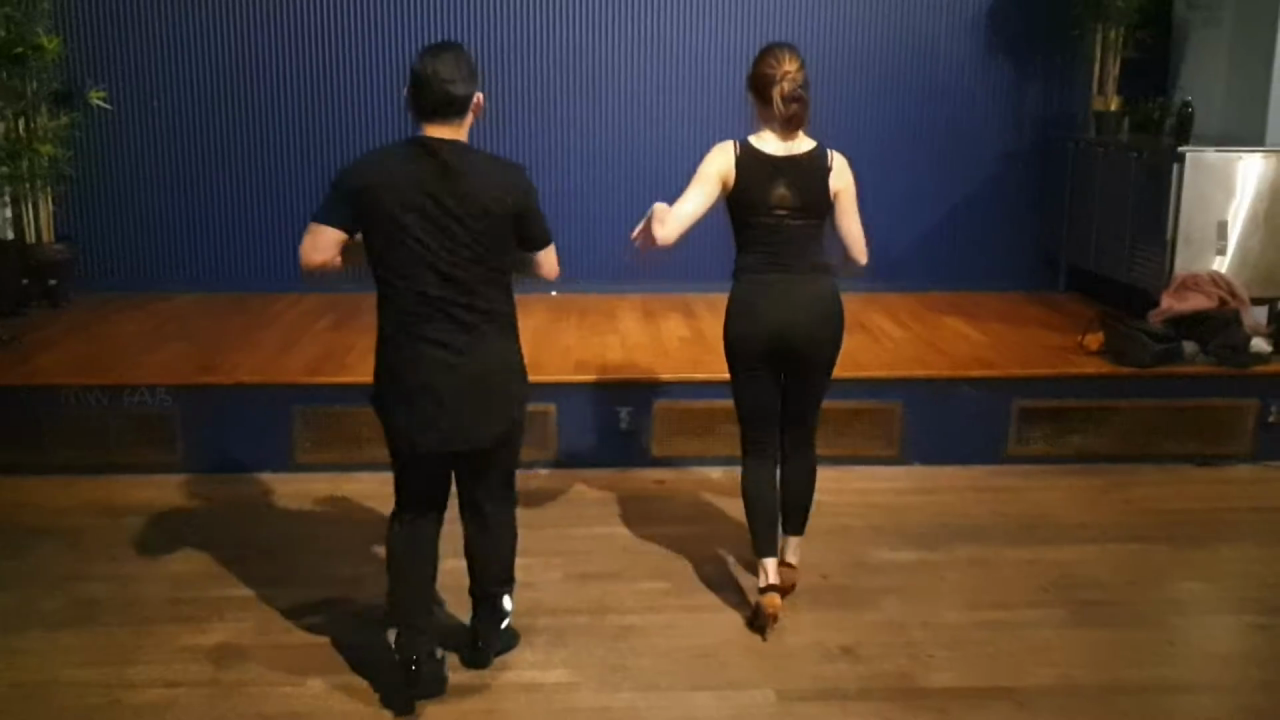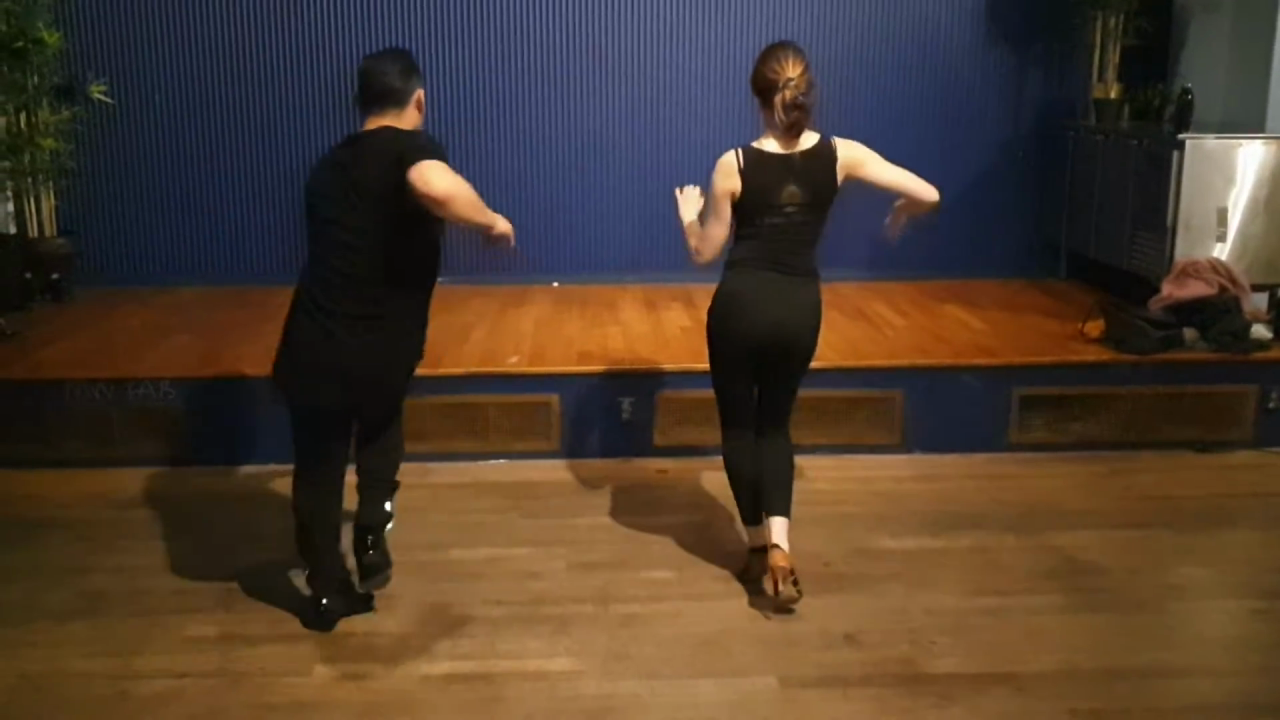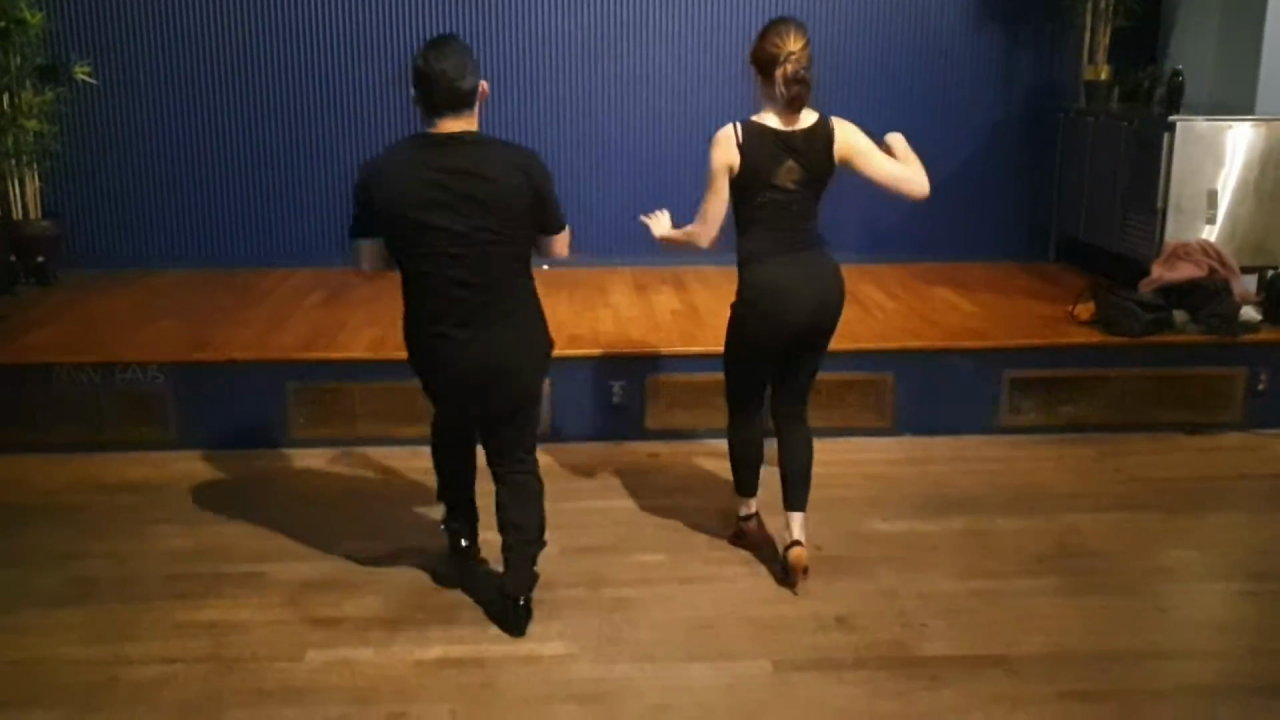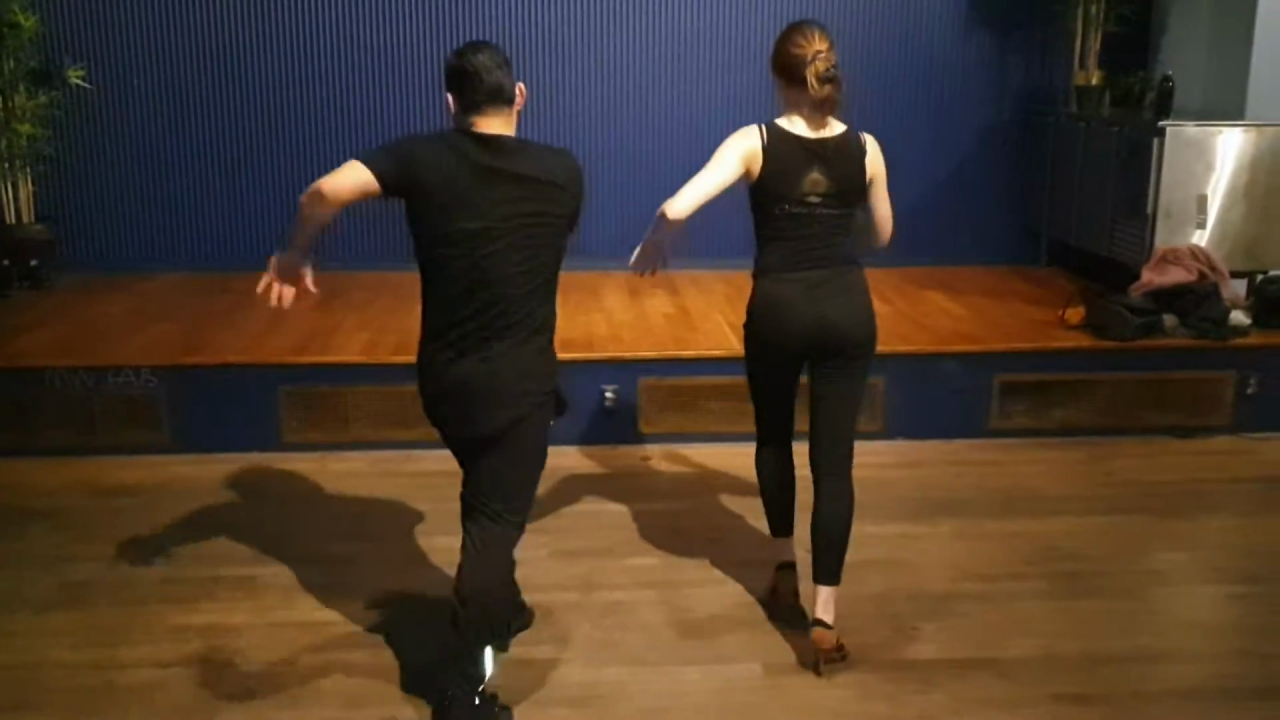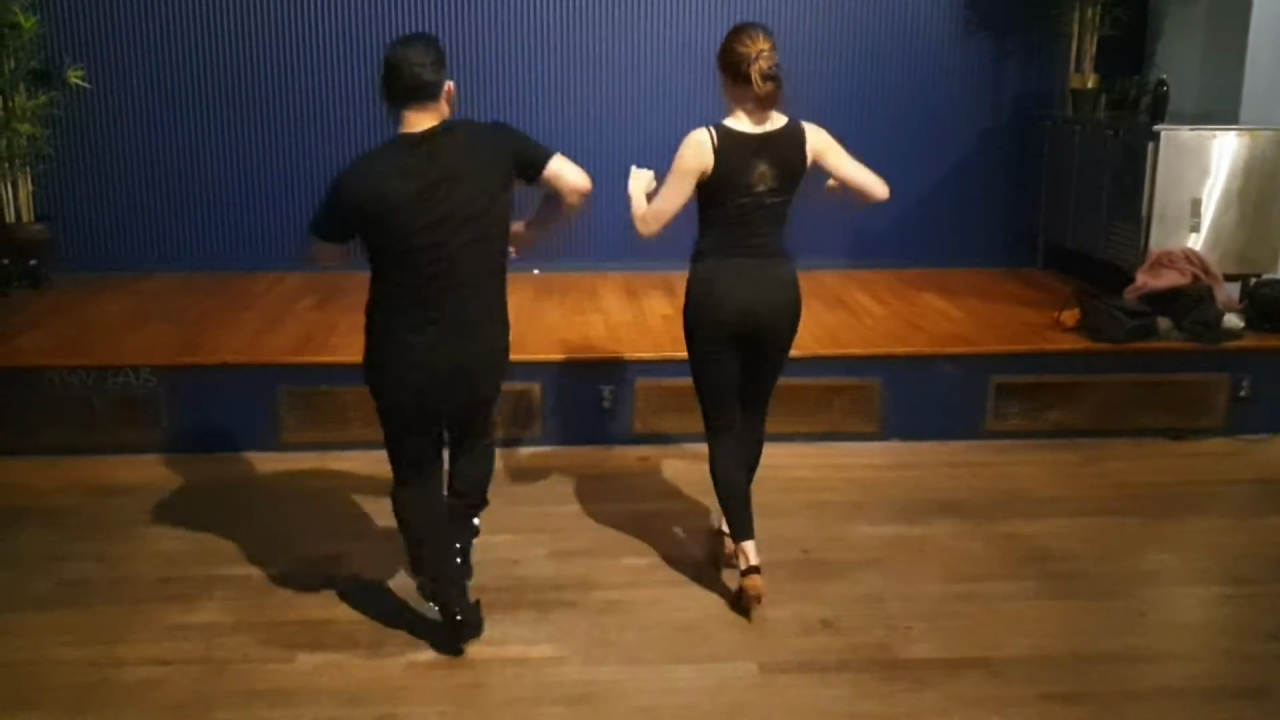
dt=1s
person 1, frame 1
left shoulder: (367, 174)
right shoulder: (507, 181)
left elbow: (315, 256)
right elbow: (546, 268)
left hip: (406, 379)
right hip: (489, 379)
left knee: (415, 508)
right knee: (489, 506)
left ankle: (416, 656)
right ankle: (488, 630)
person 1, frame 2
left shoulder: (327, 167)
right shoulder: (407, 150)
right elbow: (434, 186)
left wrist: (434, 221)
right wrist: (492, 221)
left hip: (311, 349)
right hip: (384, 352)
left knee: (317, 467)
right knee: (379, 434)
left ankle: (325, 593)
right ankle: (372, 542)
person 1, frame 3
left shoulder: (383, 173)
right shoulder: (519, 165)
right elbow: (558, 250)
left hip: (438, 351)
right hip: (514, 350)
left knee: (452, 435)
right knee: (516, 465)
left ankle: (461, 538)
right ankle: (517, 593)
person 1, frame 4
left shoulder: (424, 158)
right shoulder: (562, 171)
left elbow: (327, 191)
left wrist: (291, 258)
left hip: (445, 376)
right hip: (520, 379)
left knee: (482, 491)
right knee: (497, 522)
left ankle: (494, 609)
person 1, frame 5
left shoulder: (363, 177)
right shoulder: (492, 142)
left elbow: (322, 250)
right elbow: (577, 184)
right wrist: (527, 228)
left hip: (401, 361)
right hip: (480, 353)
left knee: (416, 477)
right knee: (472, 441)
left ankle: (451, 600)
right ankle: (459, 543)
person 2, frame 1
left shoulder: (728, 158)
right shoulder: (833, 165)
left elbow: (666, 232)
right elbow: (859, 256)
left wrist: (651, 221)
left hip: (753, 311)
right hip: (816, 310)
left knee: (758, 444)
right knee: (799, 435)
left ankle: (768, 585)
right ankle: (788, 558)
person 2, frame 2
left shoulder: (734, 165)
right shoulder: (841, 155)
left elbow: (704, 252)
right elbow: (928, 195)
left wrist: (687, 210)
right wrist: (901, 211)
left hip: (738, 305)
right hip: (799, 307)
left knee: (738, 428)
right knee: (773, 426)
left ankle: (757, 547)
right ankle: (779, 545)
person 2, frame 3
left shoulder: (731, 140)
right shoulder: (834, 134)
left elbow: (705, 235)
right elbow: (918, 187)
left wrist: (664, 230)
right wrist: (899, 146)
left hip: (768, 292)
right hip: (823, 285)
left knee: (745, 406)
right knee: (792, 409)
left ankle: (748, 519)
right ankle: (796, 539)
person 2, frame 4
left shoulder: (754, 142)
right shoulder: (864, 149)
left elbow: (677, 209)
right elbow: (880, 236)
left wrist: (649, 248)
left hip: (779, 308)
right hip: (847, 309)
left knee: (773, 436)
right knee: (833, 460)
left ankle: (783, 565)
right ankle: (824, 620)
person 2, frame 5
left shoulder: (704, 143)
right shoulder: (806, 137)
left elbow: (648, 225)
right elbow: (879, 191)
left wrist: (637, 185)
right wrist: (835, 175)
left hip: (716, 295)
right hip: (777, 292)
left knee: (723, 426)
right knee: (751, 416)
left ankle: (749, 564)
right ankle: (732, 529)
